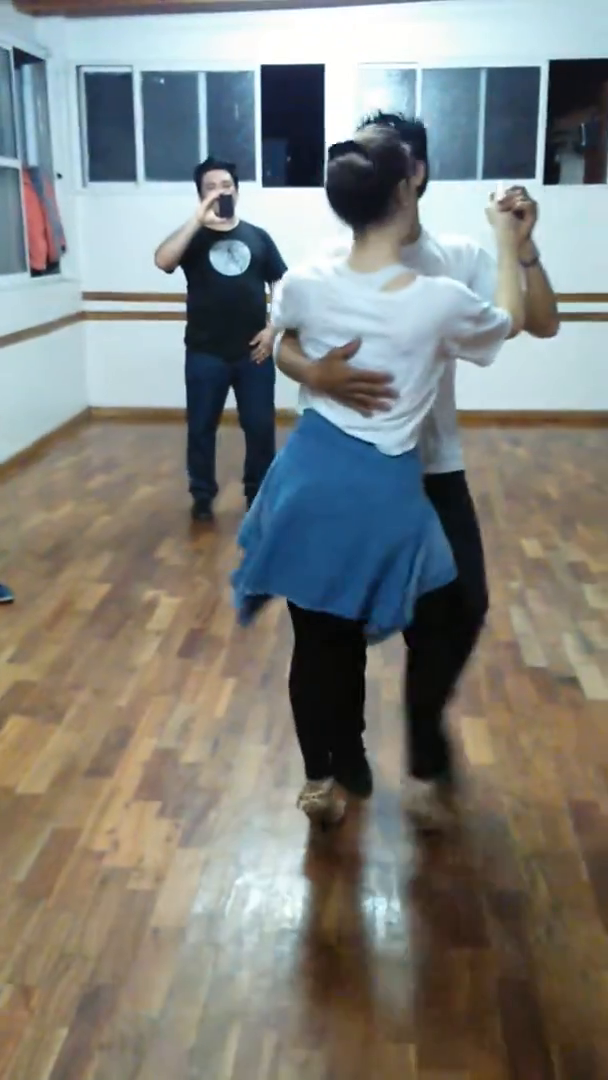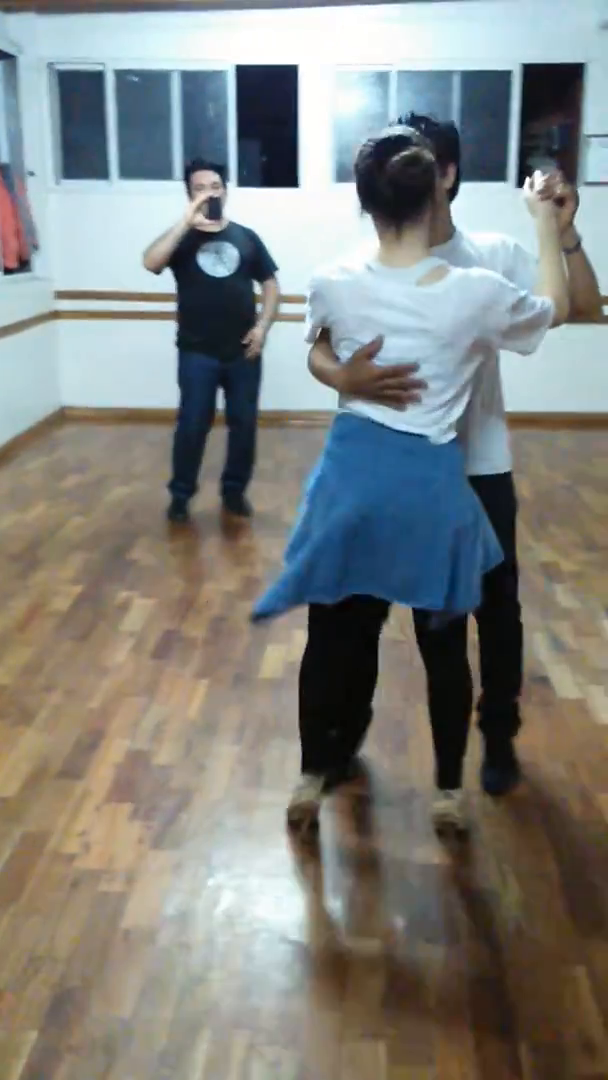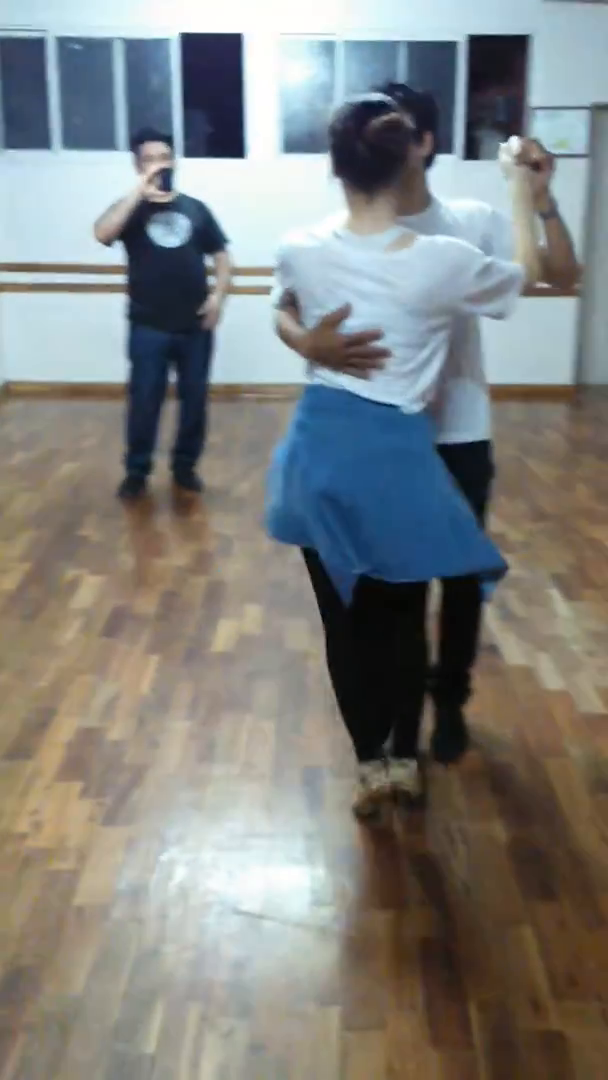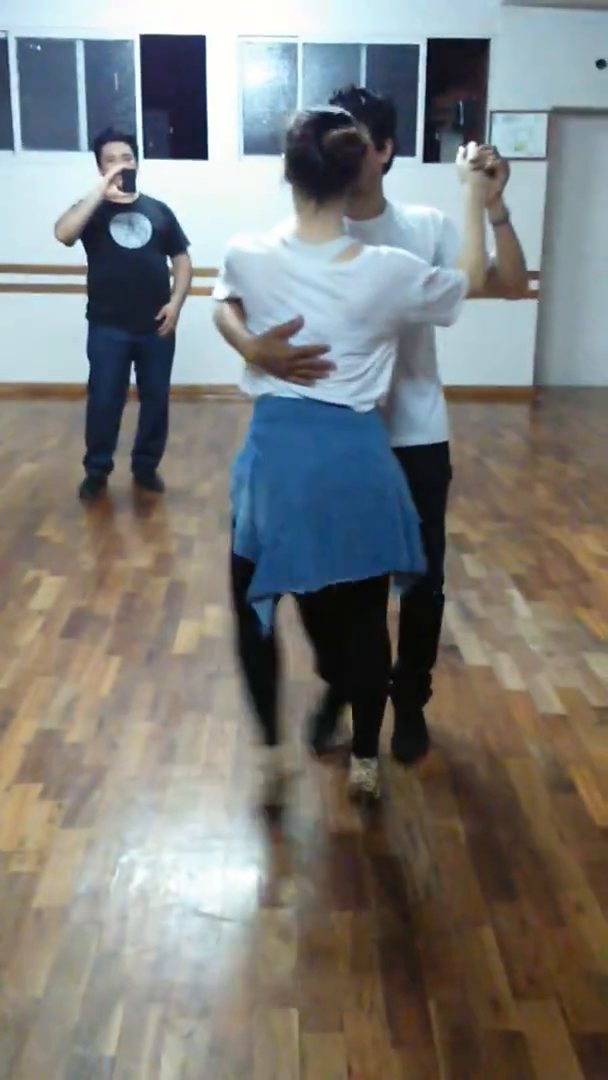
dt=0.3s
person 1, frame 1
left shoulder: (304, 284)
right shoulder: (440, 301)
right elbow: (509, 322)
right wrist: (507, 240)
left hip: (309, 476)
right hip: (384, 489)
left knee: (315, 643)
left ankle: (320, 780)
person 1, frame 2
left shoulder: (332, 284)
right shoulder: (475, 292)
right elbow: (553, 310)
right wrist: (547, 226)
left hip: (351, 474)
right hip: (431, 483)
left knee: (332, 638)
left ankle: (311, 778)
right ankle: (447, 792)
person 1, frame 3
left shoulder: (301, 251)
right shoulder: (441, 261)
right elbow: (526, 273)
right wrist: (523, 192)
left hip: (322, 445)
right hip: (400, 454)
left knee: (344, 619)
right knee: (402, 619)
left ankle: (370, 765)
right ankle: (404, 761)
person 1, frame 4
left shoulder: (247, 257)
right shoulder: (388, 272)
left elbow: (226, 306)
right elbow: (472, 279)
right wrist: (475, 200)
left hip: (278, 452)
right hip: (357, 456)
left knee: (253, 610)
right knee: (362, 618)
left ankle: (272, 751)
right ankle: (364, 762)
person 2, frame 1
left shoulder: (460, 257)
left elbow: (542, 324)
right elbow: (284, 347)
left wrist: (523, 246)
right wrist: (318, 375)
left hip: (435, 466)
left knee: (464, 606)
left ankle: (426, 725)
person 2, frame 2
left shoulder: (495, 254)
right elbow: (318, 349)
right wrist: (345, 377)
left hip: (479, 466)
left knee: (496, 609)
right knee: (375, 607)
left ankle: (499, 733)
person 2, frame 3
left shoulder: (474, 222)
left elbow: (563, 276)
right elbow: (286, 309)
left wrist: (540, 198)
right wrist: (309, 343)
left hip: (460, 436)
left knee: (461, 577)
left ankle: (449, 700)
person 2, frame 4
left shoulder: (427, 228)
left elbow: (510, 286)
right elbow: (228, 305)
left wrist: (494, 206)
right wrist: (255, 349)
left hip: (415, 438)
left knee: (422, 579)
left ankle: (409, 700)
right ankle: (342, 683)
person 3, frame 1
left shoulder: (257, 236)
right shoulder: (193, 237)
left elbow: (280, 286)
right elbow: (163, 261)
left wrist: (272, 328)
right wrist: (199, 219)
left hip: (253, 351)
right hip: (205, 353)
left knee: (260, 426)
right knee: (201, 427)
left ankle: (258, 492)
right ankle: (202, 495)
person 3, frame 2
left shoulder: (245, 237)
right shoulder: (182, 237)
left elbow: (270, 284)
right elbow: (151, 262)
left wrist: (263, 325)
right wrist: (186, 221)
left hip: (242, 352)
right hip: (197, 352)
left knee: (244, 425)
right knee: (192, 425)
left ankle: (234, 491)
right ankle: (180, 494)
person 3, frame 3
left shoulder: (195, 209)
right shoulder: (131, 209)
left elbow: (221, 256)
right elbow: (102, 234)
left wrist: (218, 295)
right wrist: (139, 191)
left hip: (194, 324)
right hip: (149, 325)
left knee: (194, 398)
right knee: (145, 400)
left ankle: (185, 465)
right ankle: (136, 470)
person 3, frame 4
left shoulder: (158, 210)
right shoulder: (93, 209)
left elbow: (182, 260)
right elbow: (62, 233)
left wrist: (176, 302)
right wrist: (101, 192)
left hip: (156, 325)
right hip: (108, 326)
left knee: (156, 399)
right knee: (104, 400)
left ankle: (146, 466)
right ankle: (97, 470)
